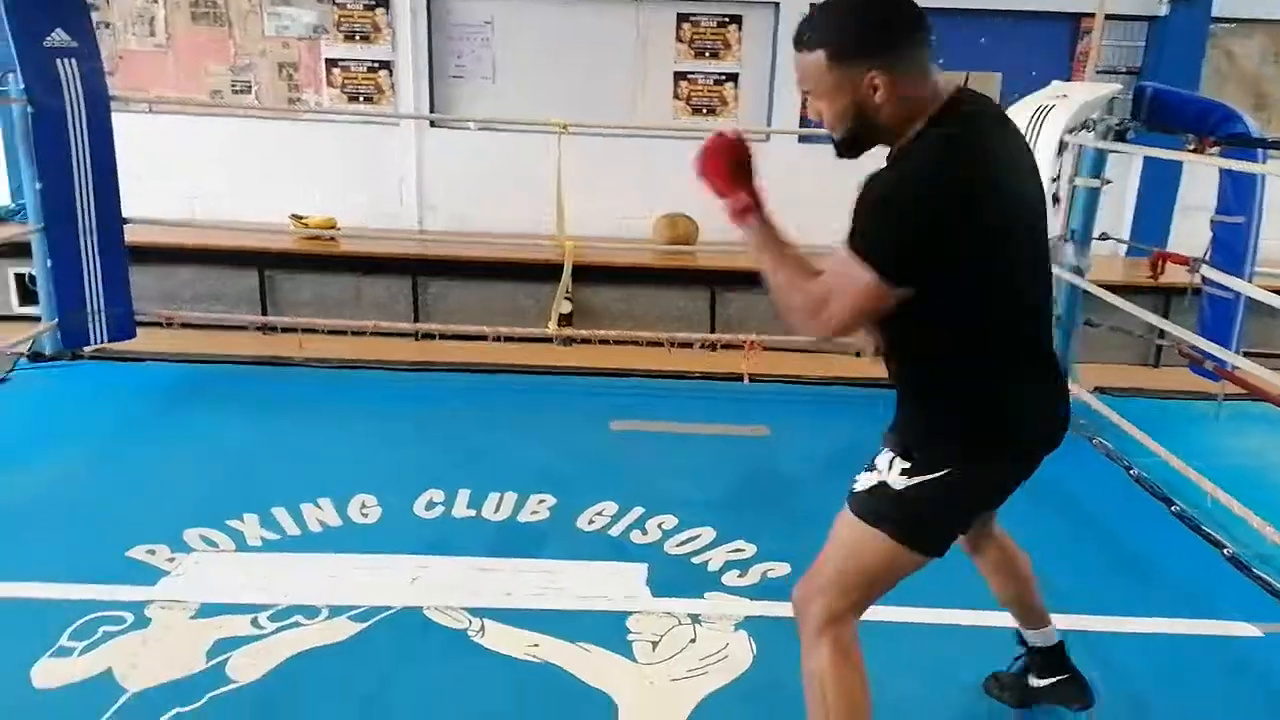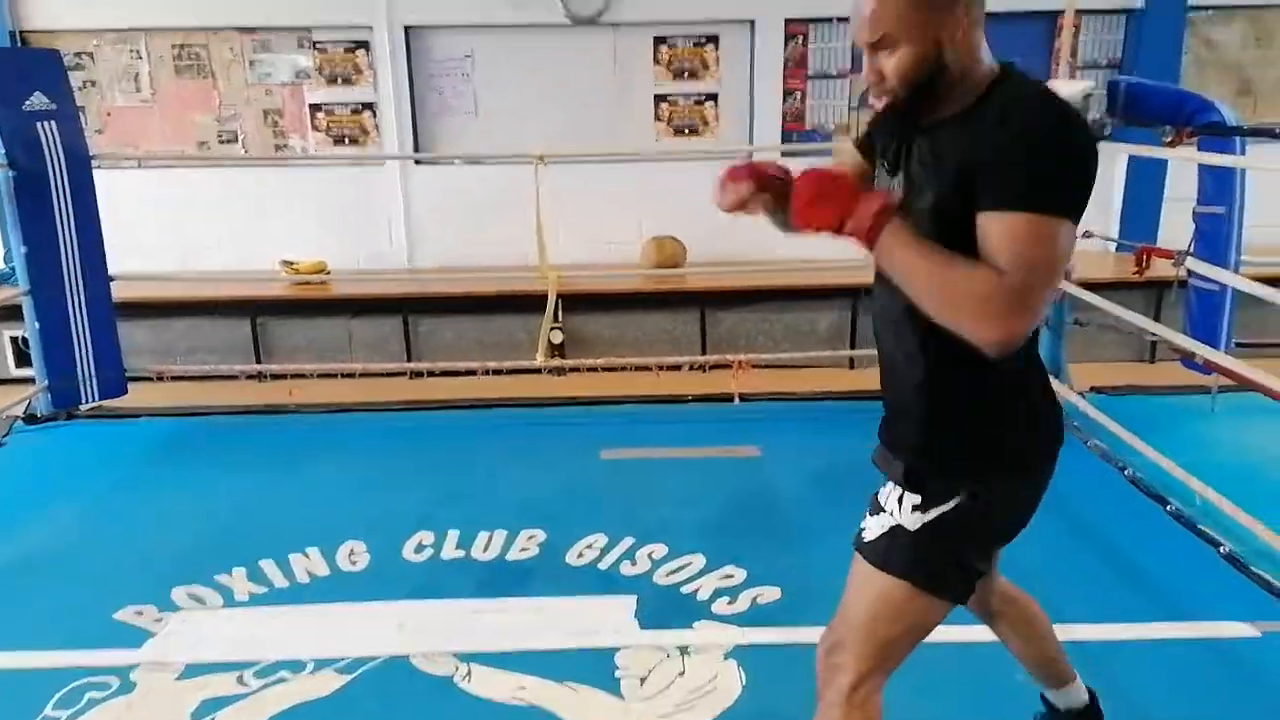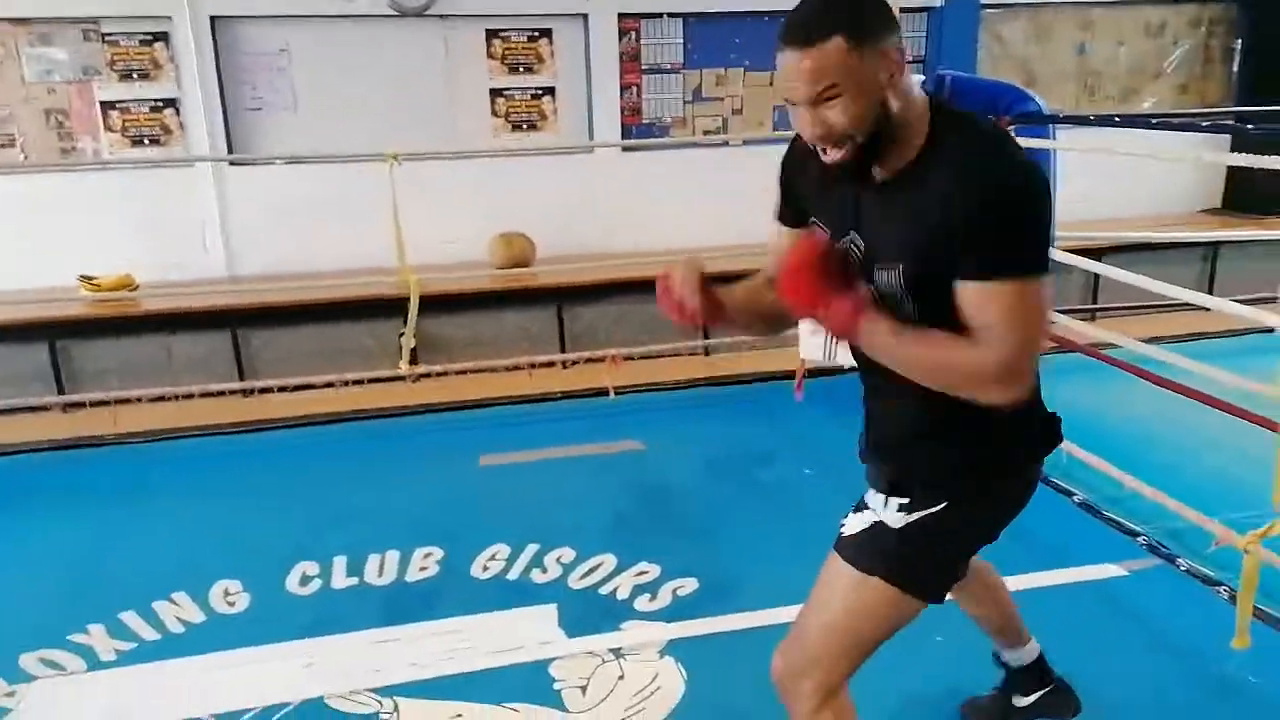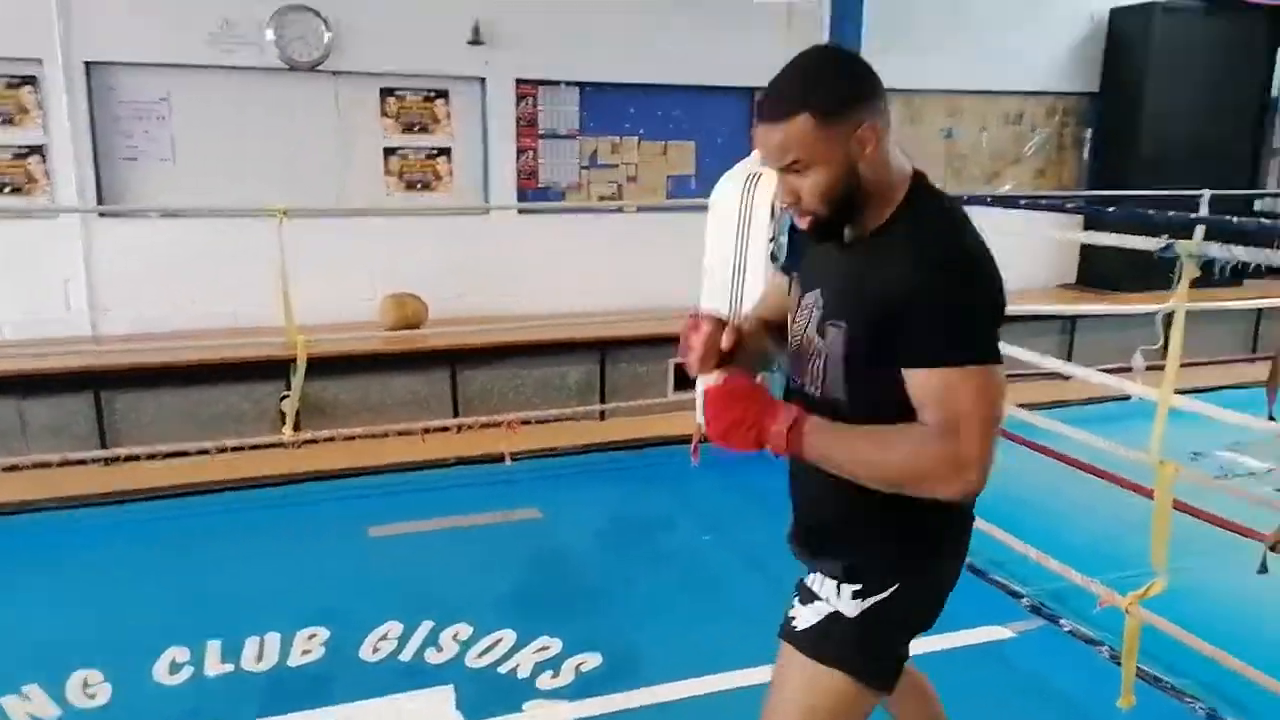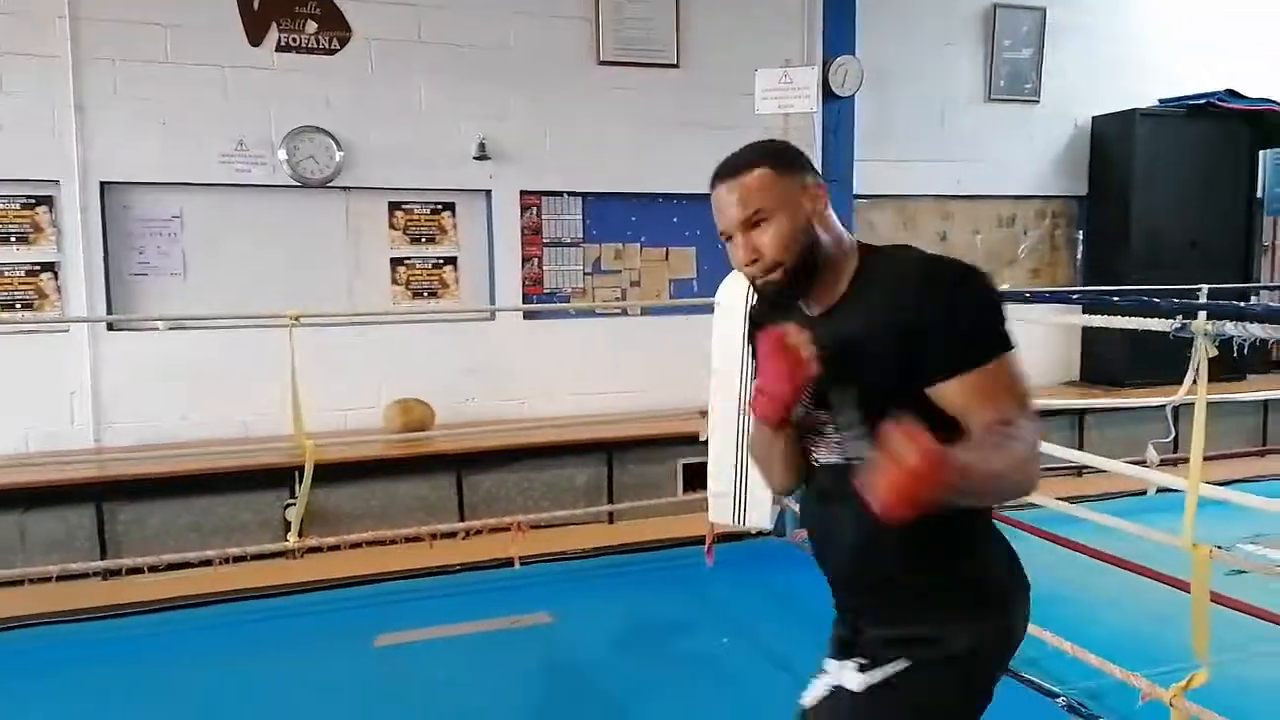
dt=1s
person 1, frame 1
left shoulder: (935, 175)
right shoulder: (968, 116)
left elbow: (821, 314)
left wrist: (741, 202)
left hip: (967, 431)
right hip: (1012, 409)
left knee: (821, 610)
right knee: (976, 530)
person 1, frame 2
left shoulder: (1032, 130)
right shoulder: (910, 112)
left elbow: (1003, 315)
right elbow: (820, 201)
left wrist: (869, 219)
right wrist: (772, 188)
left hip: (973, 447)
right hip: (943, 435)
right knee: (977, 584)
person 1, frame 3
left shoulder: (987, 180)
right shoulder: (822, 166)
left elbow: (1005, 375)
right elbow: (789, 296)
left wrist: (846, 311)
right wrist: (713, 303)
left hip: (961, 456)
right hip: (925, 441)
right knee: (947, 560)
person 1, frame 4
left shoulder: (940, 265)
right shoulder: (823, 219)
left elbow: (957, 466)
right elbow: (777, 321)
left wrist: (783, 428)
right wrist: (730, 341)
left hip: (890, 554)
right hip: (846, 534)
person 1, frame 5
left shoulder: (925, 291)
right shoulder: (775, 317)
left elbow: (1013, 443)
right elbow: (784, 476)
left wrist: (947, 470)
right wrist: (773, 405)
left hip: (931, 627)
